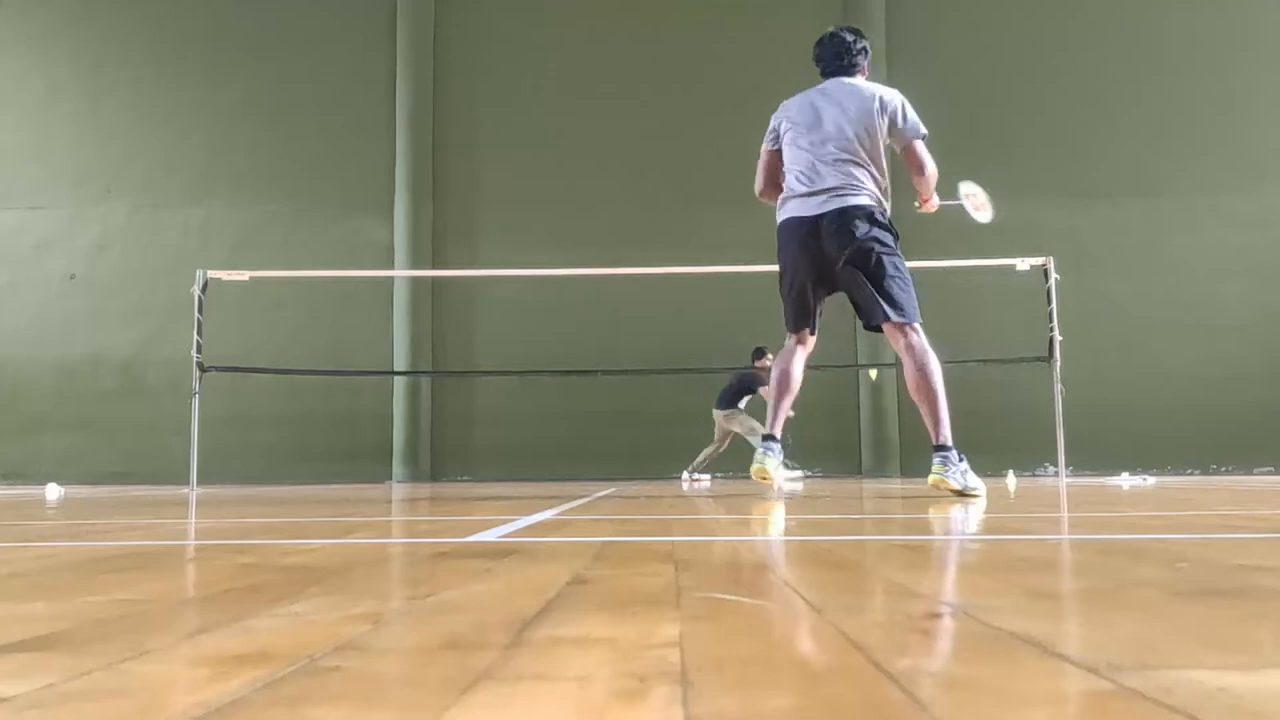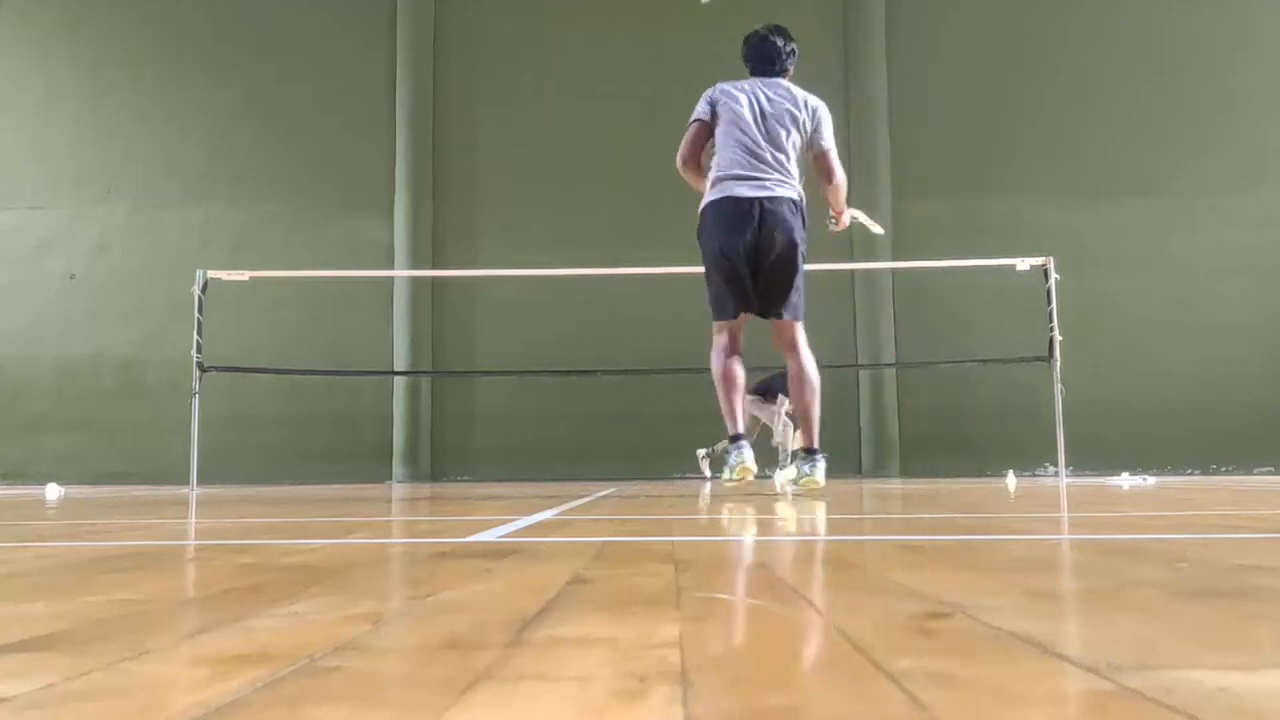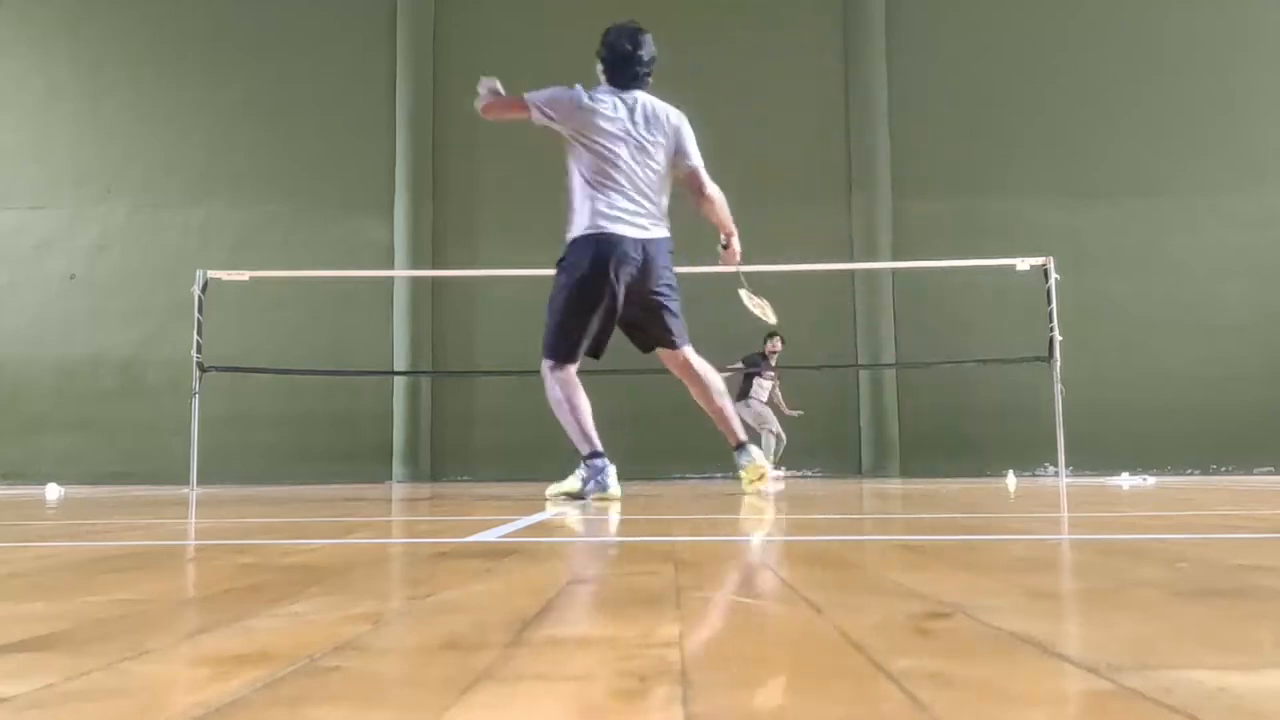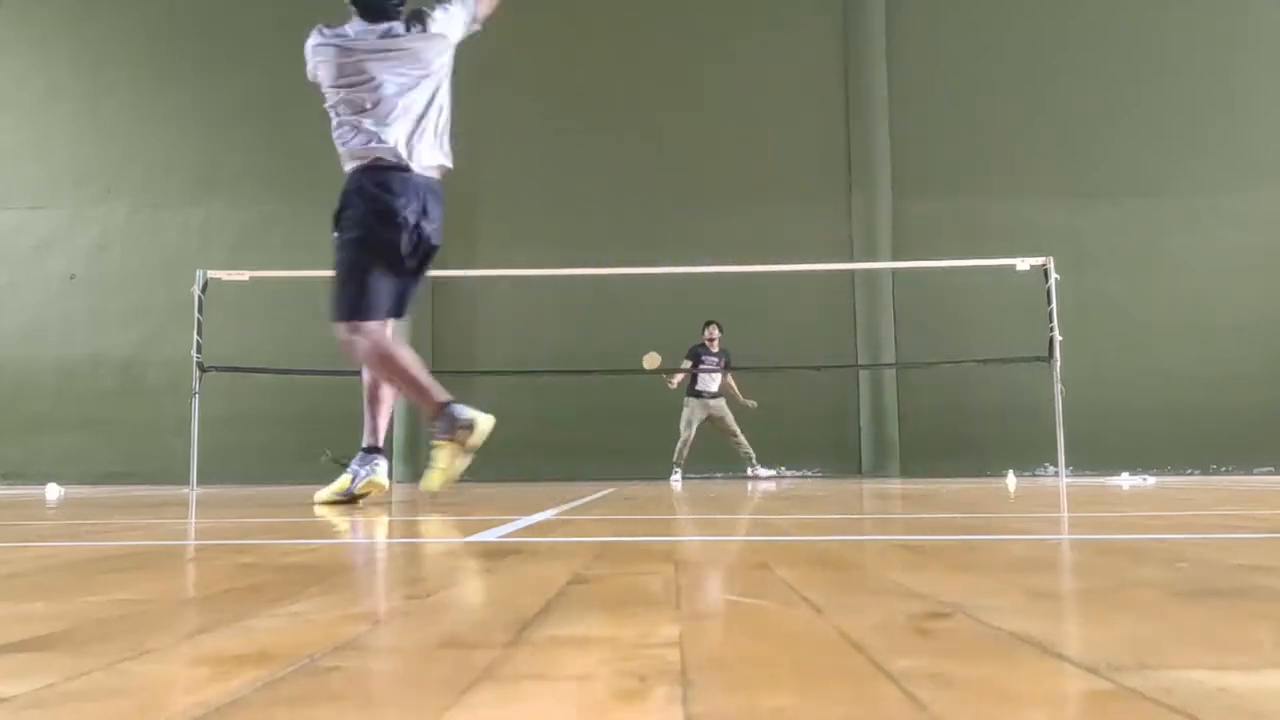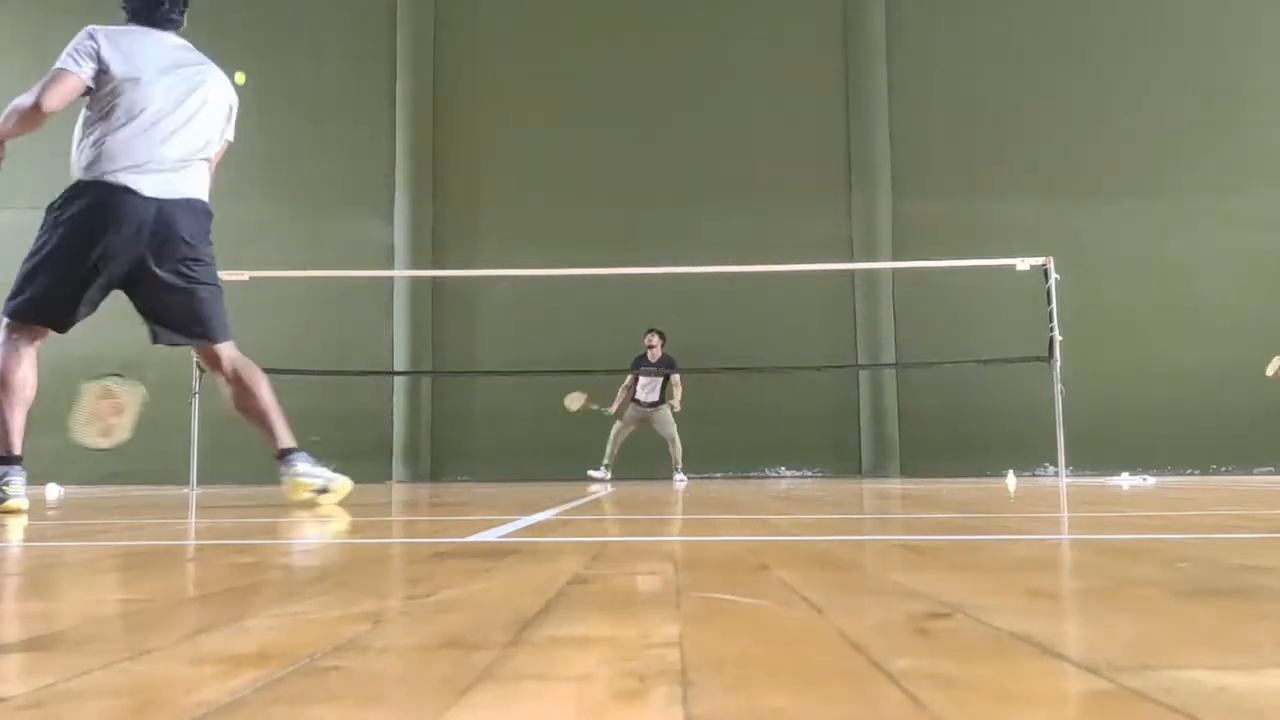
dt=0.4s
person 1, frame 1
left shoulder: (788, 109)
right shoulder: (884, 98)
left elbow: (764, 188)
right elbow: (922, 167)
right wrist: (928, 197)
left hip: (795, 227)
right hip: (858, 219)
left knee: (798, 341)
right knee: (908, 336)
left ankle: (769, 445)
right ankle: (946, 458)
person 1, frame 2
left shoulder: (719, 94)
right shoulder: (810, 105)
left elbow: (686, 158)
right elbow: (833, 177)
right wrist: (840, 210)
left hip: (725, 213)
right hip: (780, 212)
left knee: (727, 336)
right knee: (791, 339)
left ankle: (738, 445)
right ankle: (810, 457)
person 1, frame 3
left shoulder: (575, 102)
right shoulder: (671, 119)
left elbow: (489, 108)
right elbow: (705, 191)
left wrist: (490, 89)
right wrist: (731, 232)
left hip: (598, 247)
right hip: (652, 250)
left knee: (558, 366)
right knee: (683, 358)
left ankle: (596, 467)
right ankle: (744, 451)
person 1, frame 4
left shoulder: (327, 48)
left hip: (377, 190)
right hip: (426, 194)
left knee: (359, 330)
right knee: (376, 327)
left ankle: (451, 415)
right ankle: (370, 459)
person 1, frame 5
left shoulder: (99, 42)
right shoulder: (217, 81)
left elbow: (44, 104)
left hip: (104, 204)
right hip: (183, 216)
right knee: (223, 356)
right ankle: (293, 461)
